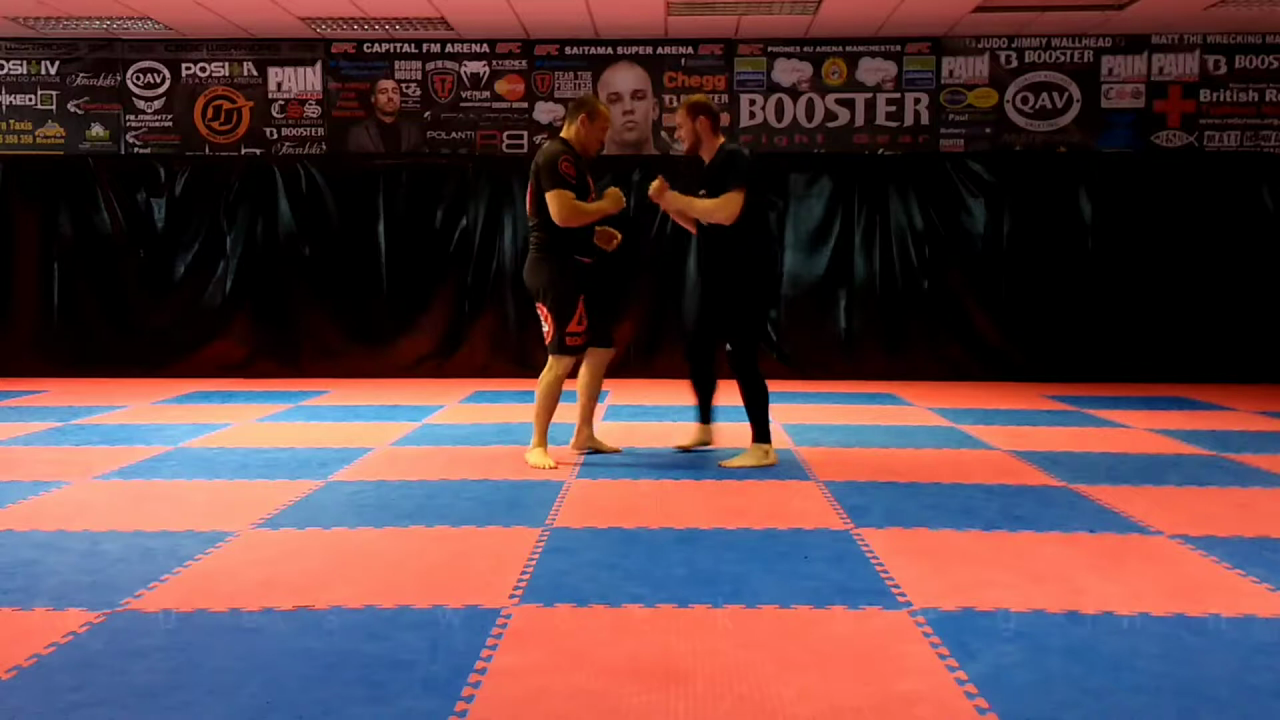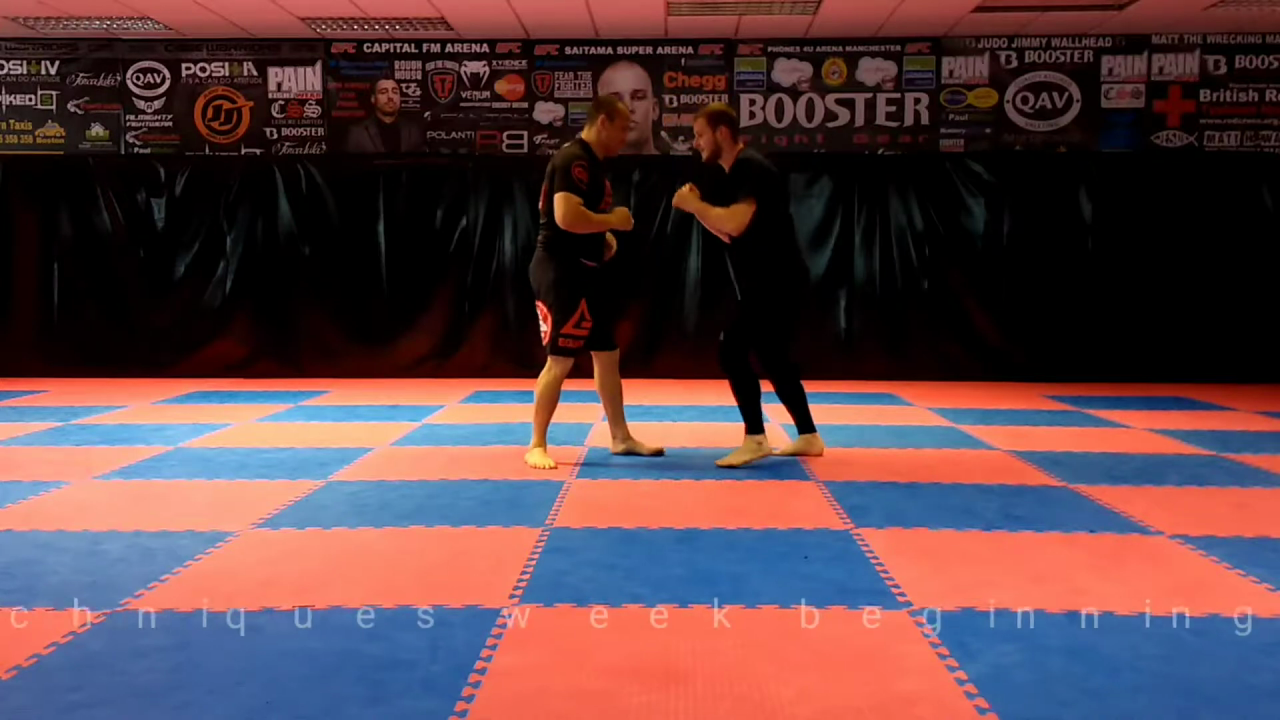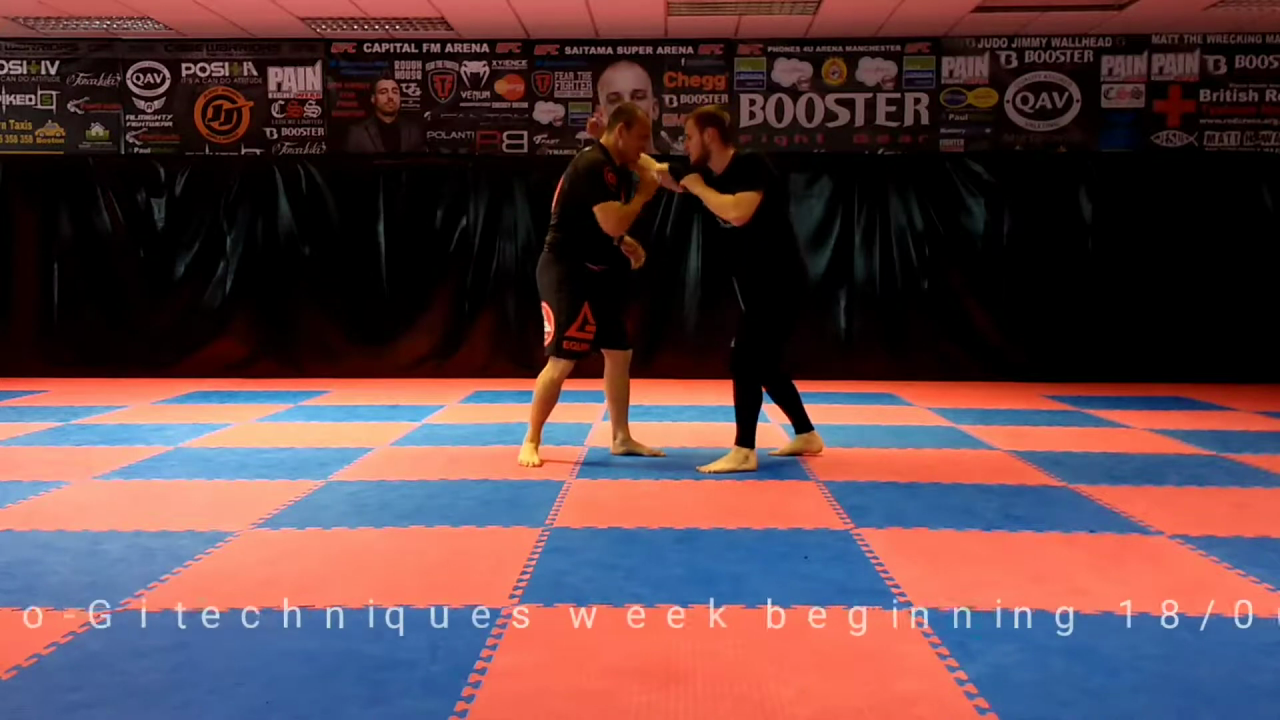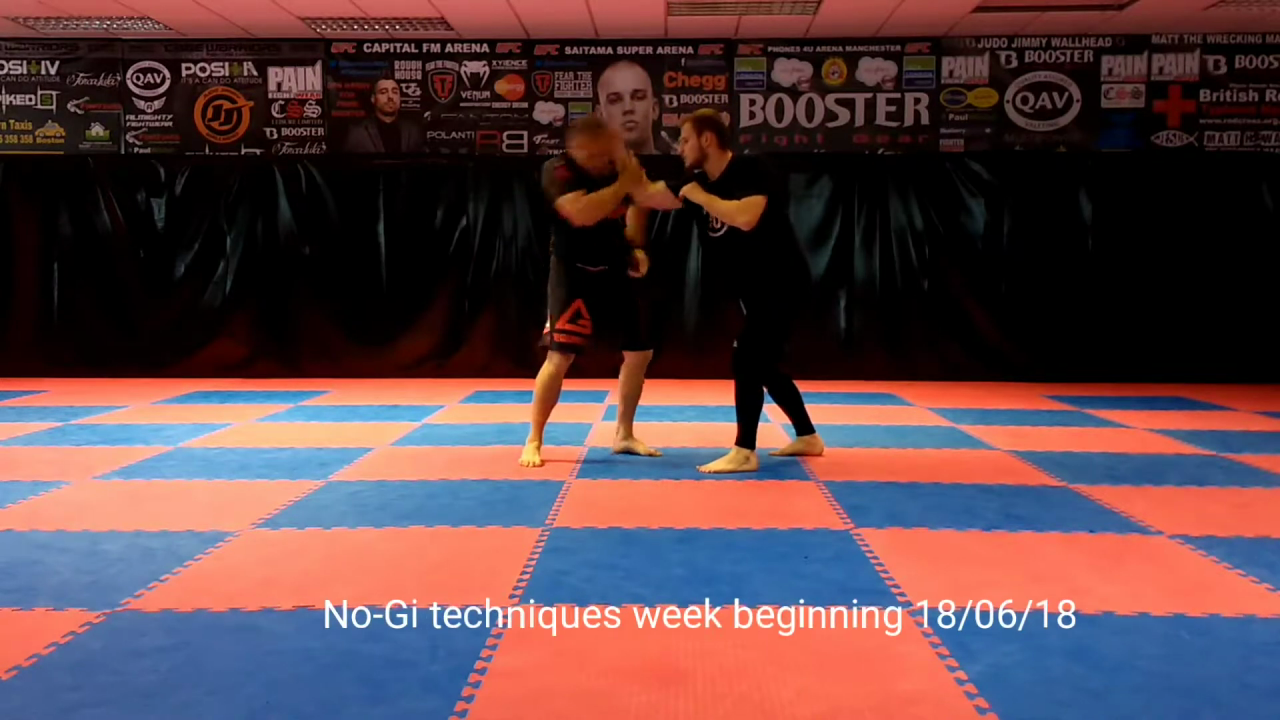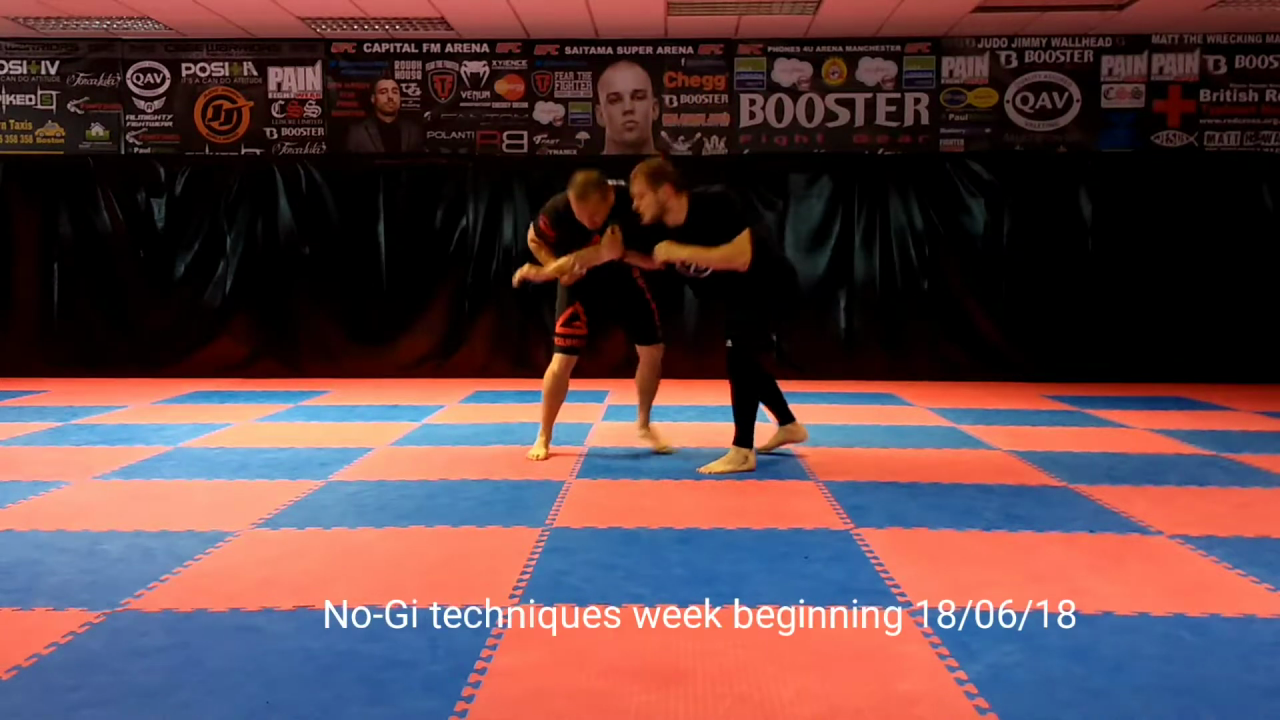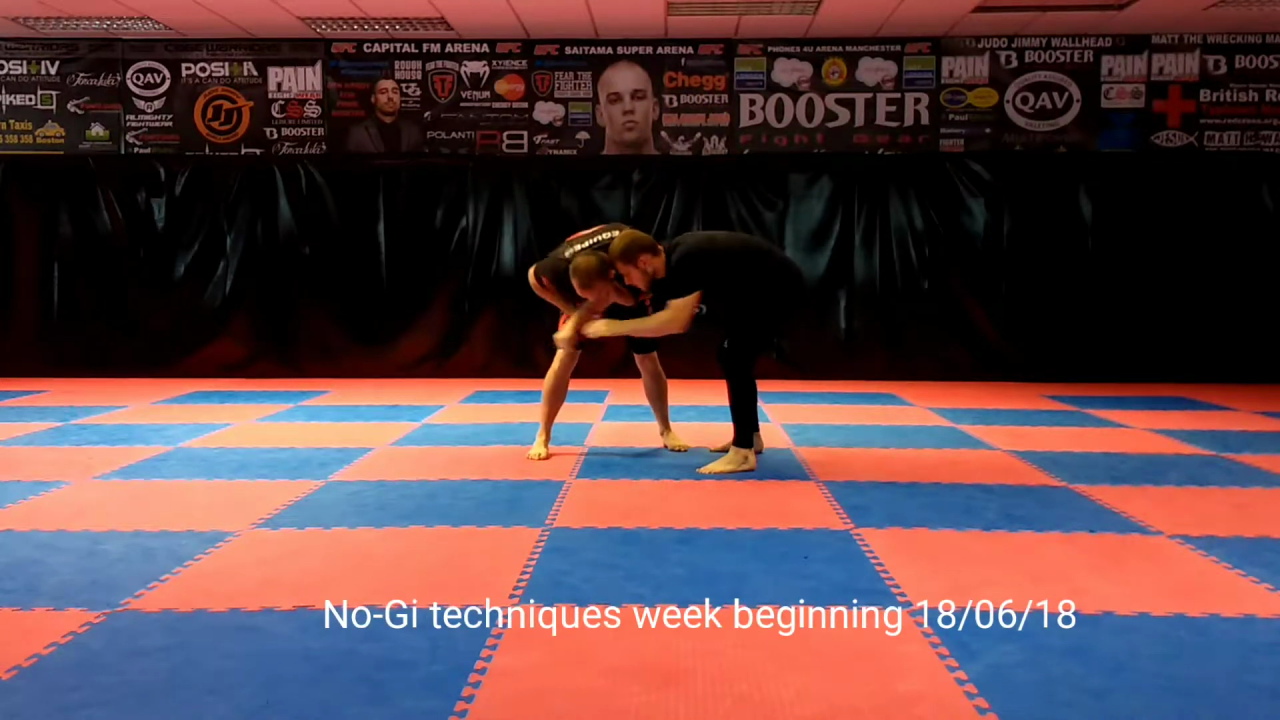
dt=0.4s
person 1, frame 1
left shoulder: (733, 160)
right shoulder: (711, 168)
left elbow: (727, 213)
left wrist: (679, 198)
right wrist: (669, 203)
left hip: (743, 278)
right hip: (720, 279)
left knee: (742, 357)
right knee: (696, 349)
left ankle: (762, 446)
right ankle: (704, 427)
person 1, frame 2
left shoulder: (751, 168)
right shoulder: (738, 172)
left elbow: (735, 224)
right elbow: (728, 232)
left wrist: (695, 205)
right wrist: (696, 207)
left hip: (775, 283)
right hip: (771, 283)
left knee: (731, 348)
right knee: (774, 358)
left ankle: (754, 439)
right ankle: (808, 436)
person 1, frame 3
left shoulder: (751, 165)
right shoulder: (708, 176)
left elbow: (737, 214)
left wrist: (700, 189)
left hip: (777, 284)
right hip: (756, 287)
left knee: (744, 358)
right knee: (765, 363)
left ankle: (744, 452)
right ankle: (806, 435)
person 1, frame 4
left shoulder: (749, 170)
right shoulder: (701, 183)
left elbow: (747, 219)
right elbow: (656, 199)
left wrist: (703, 196)
left hip: (782, 285)
right hip: (755, 289)
left knee: (746, 359)
right knee: (765, 365)
left ankle: (744, 452)
right ankle: (808, 438)
person 1, frame 5
left shoulder: (714, 204)
right shoulder: (659, 230)
left elbow: (742, 257)
left wrist: (682, 252)
left hip: (767, 287)
right hip: (741, 294)
left knee: (740, 356)
right knee: (747, 359)
left ankle: (742, 453)
right ankle: (789, 426)
person 1, frame 6
left shoulder: (686, 261)
right shoulder: (673, 259)
left elbow: (675, 323)
left wrist: (614, 327)
left hip: (778, 290)
right hip: (757, 293)
left knee: (736, 360)
right knee: (732, 358)
left ankle: (743, 452)
right ankle: (750, 435)
person 2, frame 1
left shoulder: (570, 159)
right shoulder: (557, 157)
right elbow: (562, 214)
left wrist: (597, 232)
right wrist: (606, 204)
left hip: (574, 269)
right hip: (555, 269)
left knee: (601, 348)
right knee: (562, 359)
left ankle: (584, 434)
right ankle: (537, 446)
person 2, frame 2
left shoulder: (594, 162)
right shoulder: (573, 160)
right elbow: (566, 217)
left wrist: (604, 233)
right wrist: (613, 221)
left hip: (585, 270)
right hip: (559, 270)
left knee: (607, 354)
right knee: (561, 360)
left ankle: (621, 437)
right ankle: (537, 445)
person 2, frame 3
left shoulder: (613, 166)
right shoulder: (596, 166)
right elbow: (612, 223)
left wrist: (626, 242)
right wrist: (645, 191)
left hip: (596, 272)
right hip: (566, 271)
left knee: (619, 354)
right knee: (562, 361)
left ankle: (621, 437)
right ankle: (531, 441)
person 2, frame 4
left shoulder: (619, 168)
right shoulder: (559, 170)
left elbow: (637, 208)
right elbow: (583, 213)
left wrist: (635, 247)
right wrist: (625, 183)
left hip: (616, 273)
right hip: (572, 273)
left knee: (640, 352)
right knee: (560, 358)
left ankle: (624, 435)
right ankle: (533, 440)
person 2, frame 5
left shoulder: (632, 205)
right shoulder: (557, 211)
left elbow: (653, 259)
right elbow: (535, 240)
left wrist: (622, 253)
right wrist: (557, 269)
left hip: (623, 278)
right hip: (580, 283)
left knee: (652, 350)
right knee: (564, 359)
left ankle: (644, 425)
right ankle: (543, 438)
person 2, frame 6
right shoulder: (560, 266)
right elbow: (534, 279)
left wrist: (628, 297)
right wrist: (572, 310)
left hip: (626, 291)
left knee: (649, 361)
right knee: (565, 357)
left ankle: (665, 431)
right ankle: (542, 438)
